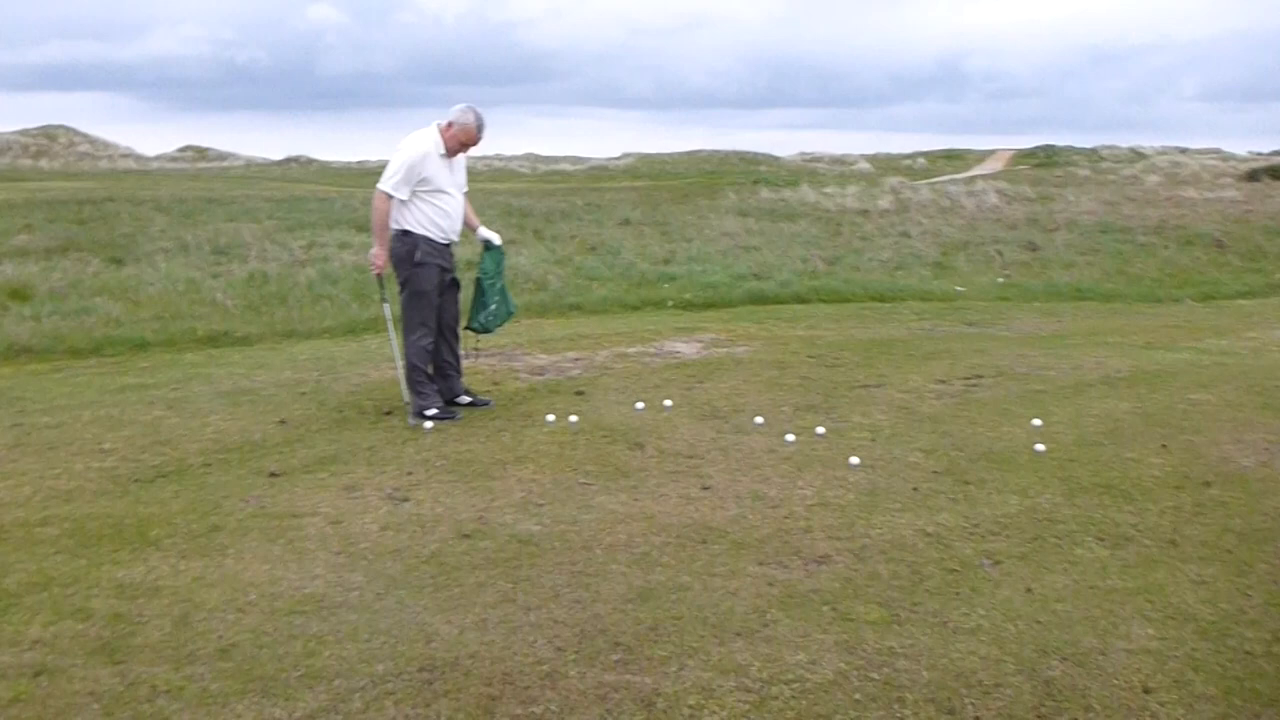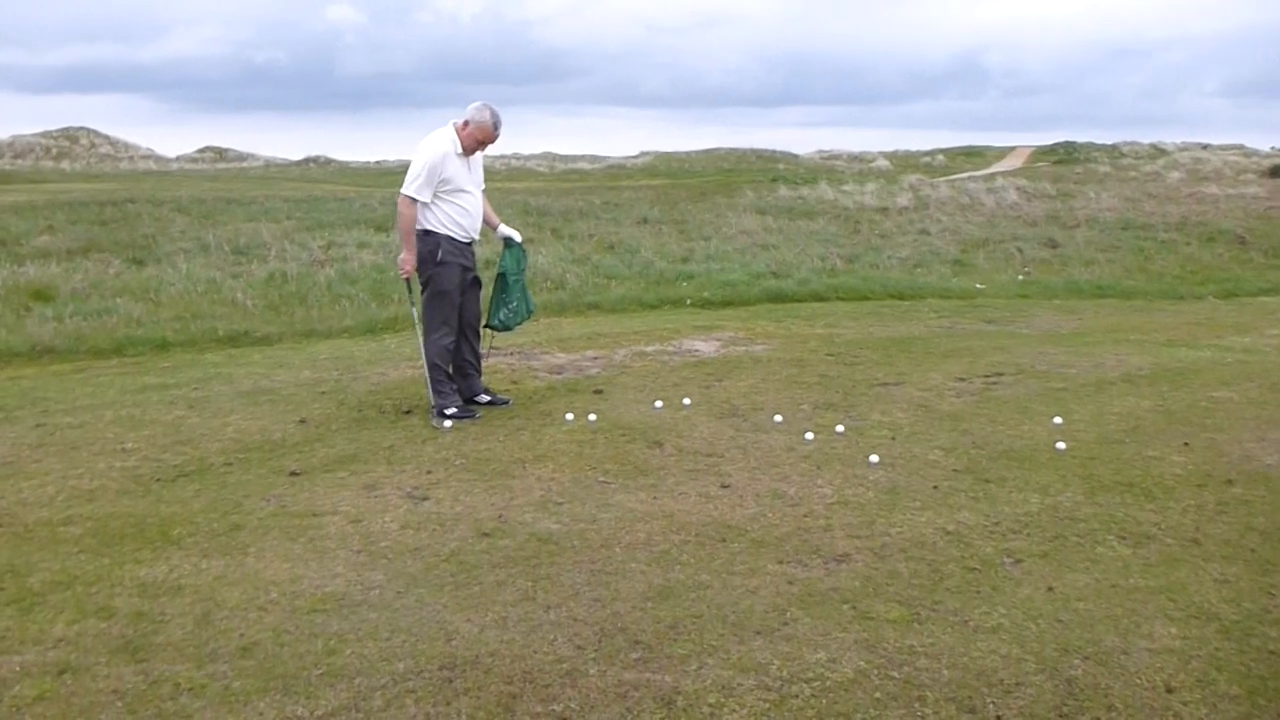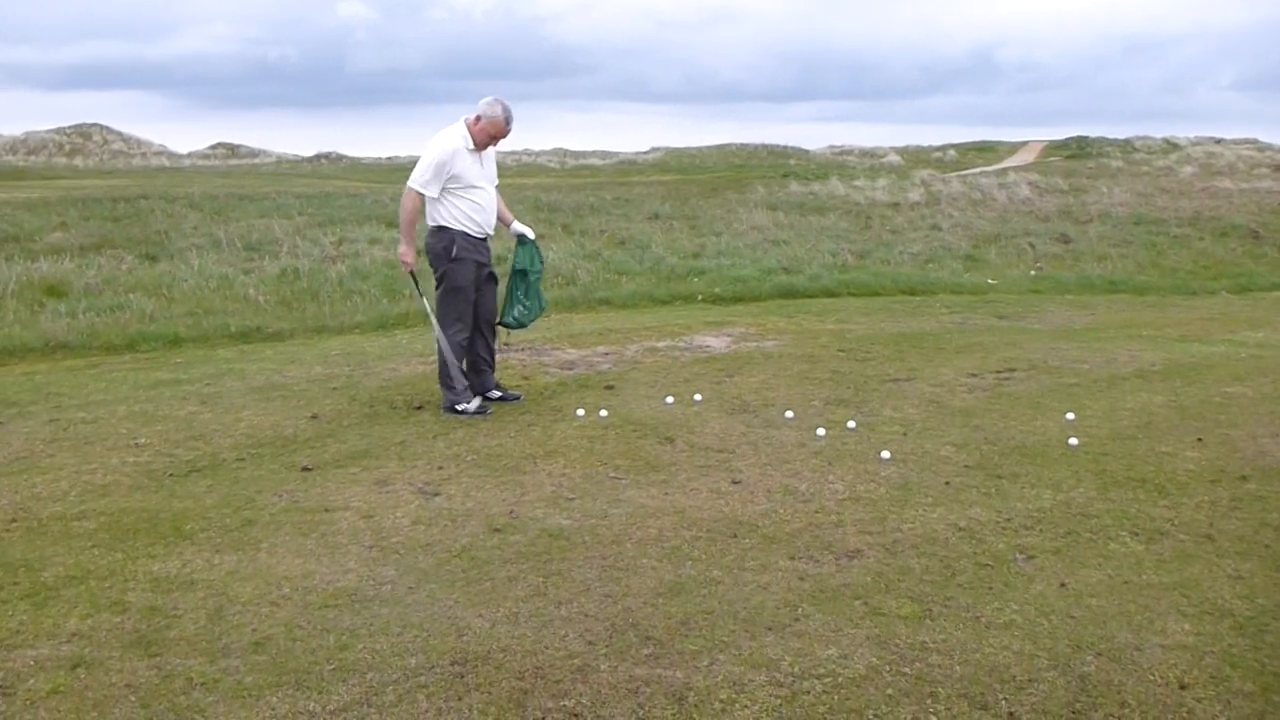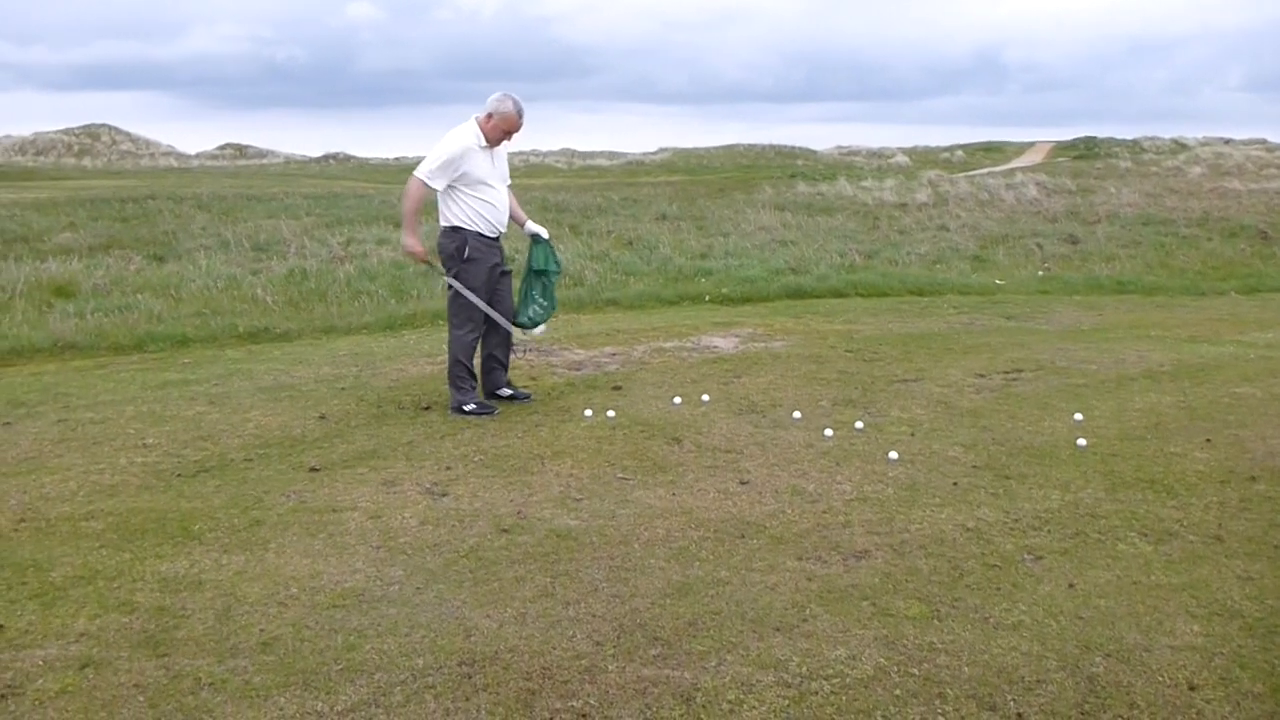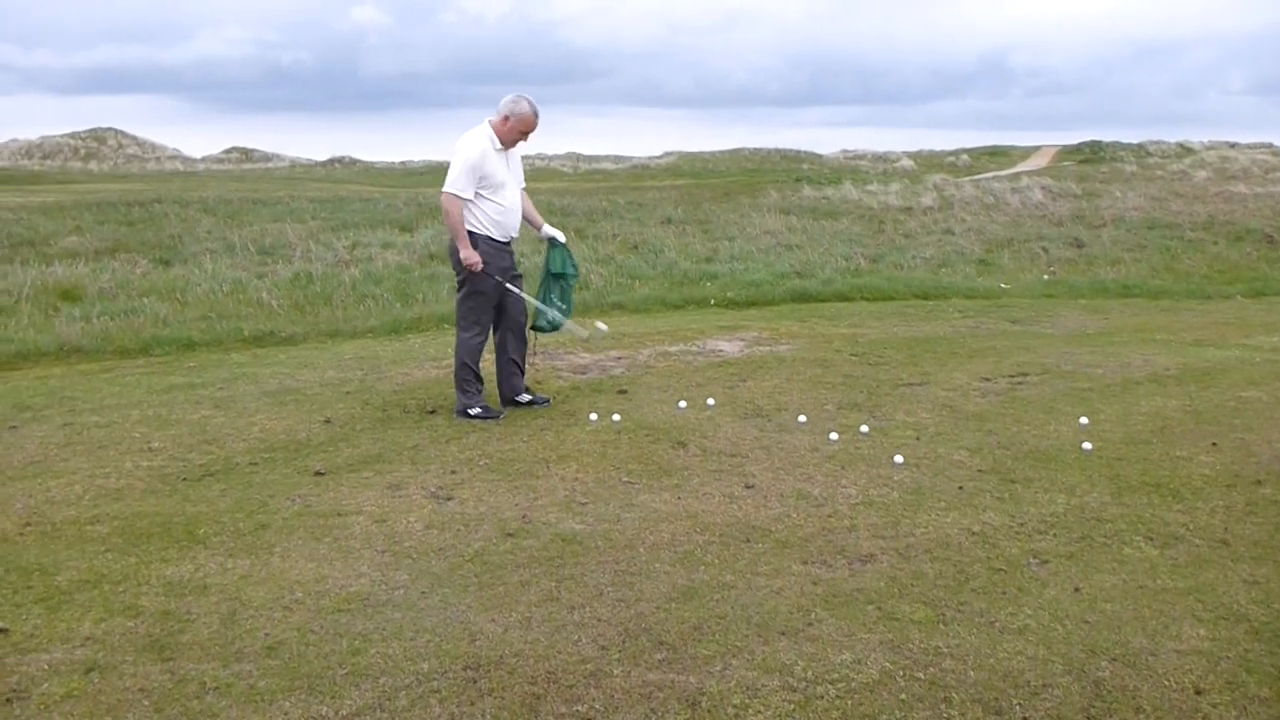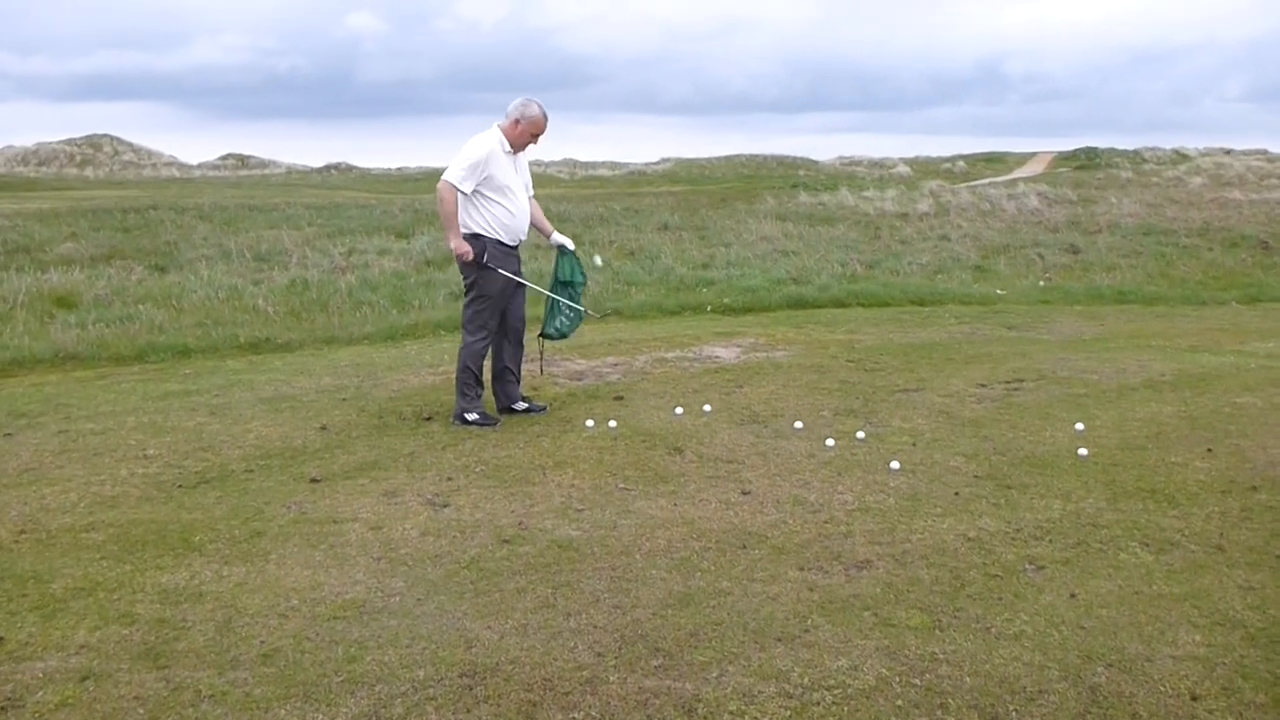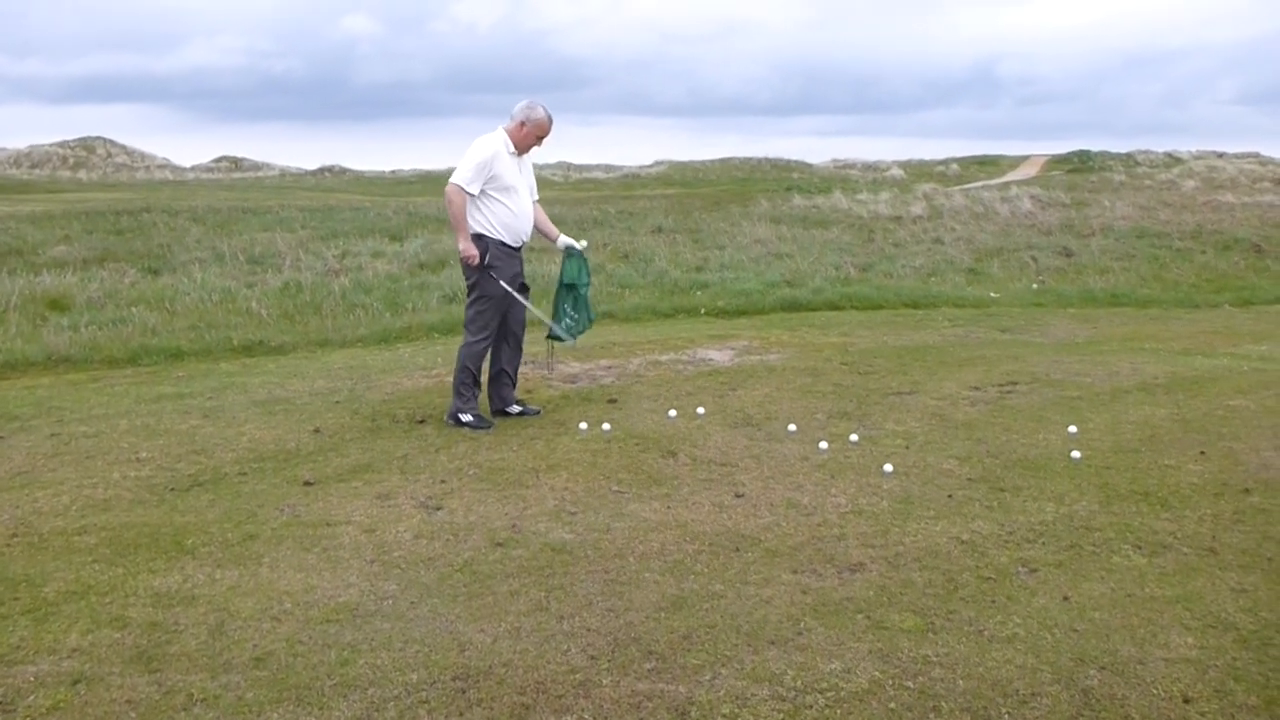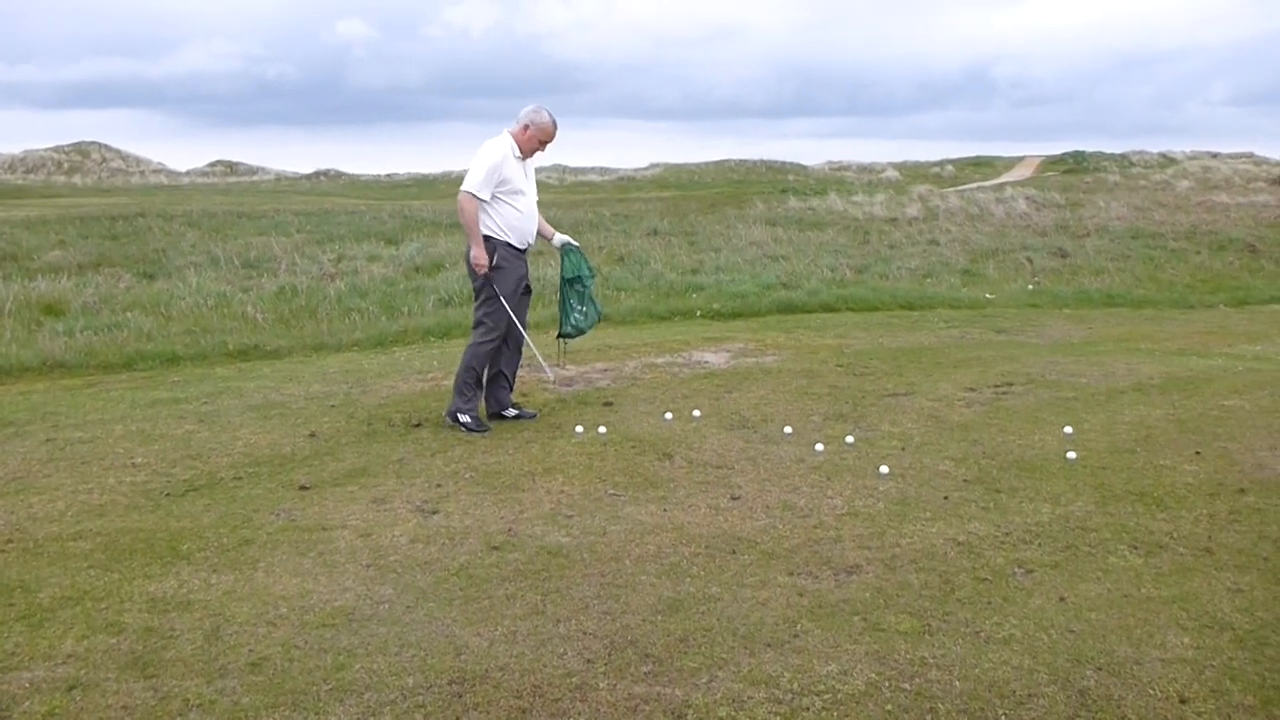
dt=0.2s
person 1, frame 1
left shoulder: (456, 154)
right shoulder: (416, 150)
right elbow: (383, 196)
left wrist: (480, 230)
right wrist: (380, 247)
left hip: (442, 249)
right hip: (416, 248)
left knee: (447, 323)
right knee: (421, 326)
left ankle: (451, 390)
right ankle: (424, 400)
person 1, frame 2
left shoulder: (473, 152)
right shoulder: (435, 150)
right elbow: (407, 202)
left wrist: (499, 227)
right wrist: (409, 252)
left hip: (463, 248)
right hip: (438, 248)
left knee: (469, 322)
right knee: (442, 326)
left ankle: (471, 389)
right ankle: (444, 400)
person 1, frame 3
left shoulder: (486, 149)
right shoulder: (448, 146)
right elbow: (414, 193)
left wrist: (513, 223)
right wrist: (407, 244)
left hip: (478, 245)
right hip: (453, 244)
left knee: (485, 319)
right knee: (457, 322)
left ankle: (484, 385)
right ankle: (456, 396)
person 1, frame 4
left shoulder: (496, 147)
right shoulder: (458, 144)
right elbow: (417, 183)
left wrist: (526, 223)
right wrist: (410, 234)
left hip: (492, 244)
right hip: (465, 246)
left knee: (502, 316)
right knee: (466, 322)
left ankle: (495, 384)
right ankle: (462, 396)
person 1, frame 5
left shoulder: (510, 150)
right shoulder: (474, 147)
left elbow: (517, 193)
right elbow: (451, 199)
left wrist: (543, 227)
right wrist: (465, 248)
left hip: (503, 248)
right hip: (478, 250)
left knee: (514, 321)
right knee: (474, 327)
left ankle: (513, 389)
right ankle: (468, 401)
person 1, frame 6
left shoulder: (518, 156)
right shoulder: (482, 148)
left elbow: (527, 200)
right elbow: (445, 188)
left wrist: (553, 234)
right wrist: (455, 238)
left hip: (508, 253)
right hip: (484, 252)
left knee: (512, 329)
right knee: (479, 331)
left ankle: (508, 397)
right ankle: (466, 407)
person 1, frame 7
left shoulder: (522, 158)
right shoulder: (487, 149)
left elbow: (530, 205)
right elbow: (454, 190)
left wrist: (558, 238)
right wrist: (463, 240)
left hip: (511, 255)
right hip: (488, 253)
left knee: (512, 331)
right knee: (480, 331)
left ankle: (503, 400)
right ankle: (463, 407)
person 1, frame 8
left shoulder: (523, 161)
right shoulder: (495, 154)
right elbow: (467, 199)
left wrist: (554, 236)
right wrist: (476, 248)
left hip: (514, 255)
right hip: (494, 255)
left knee: (513, 333)
right knee: (490, 330)
left ankle: (498, 403)
right ankle: (463, 406)
